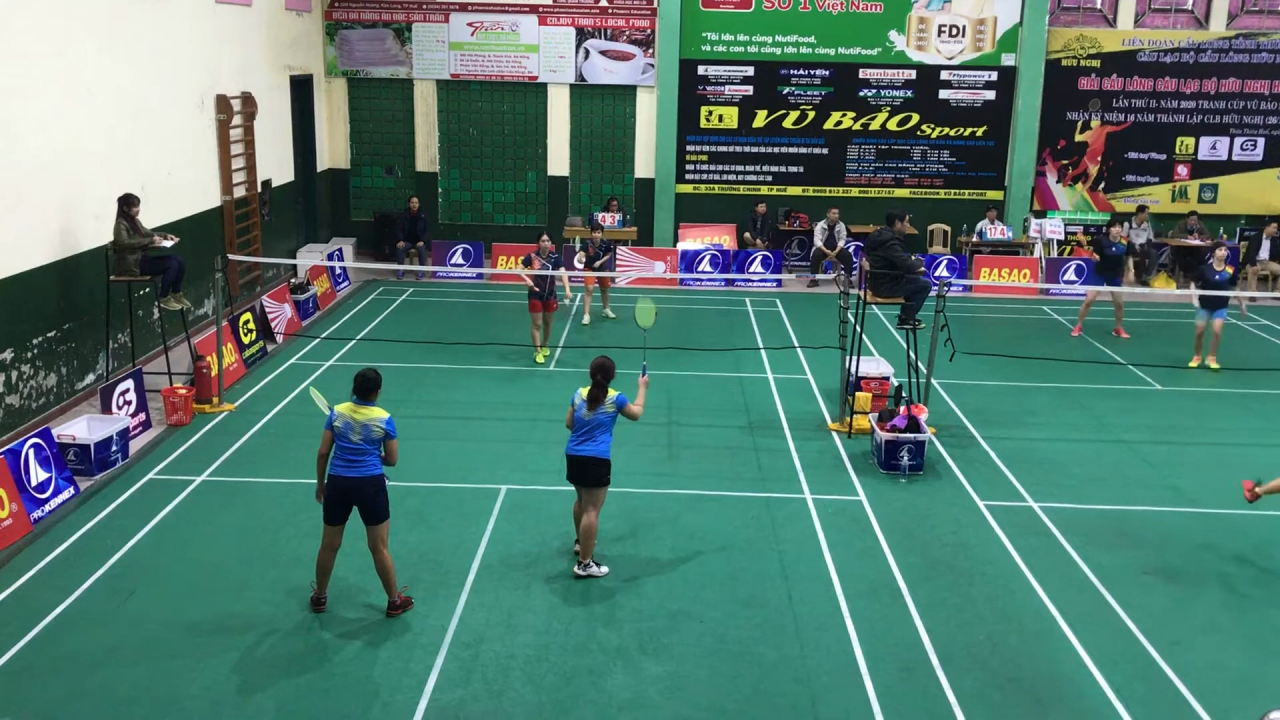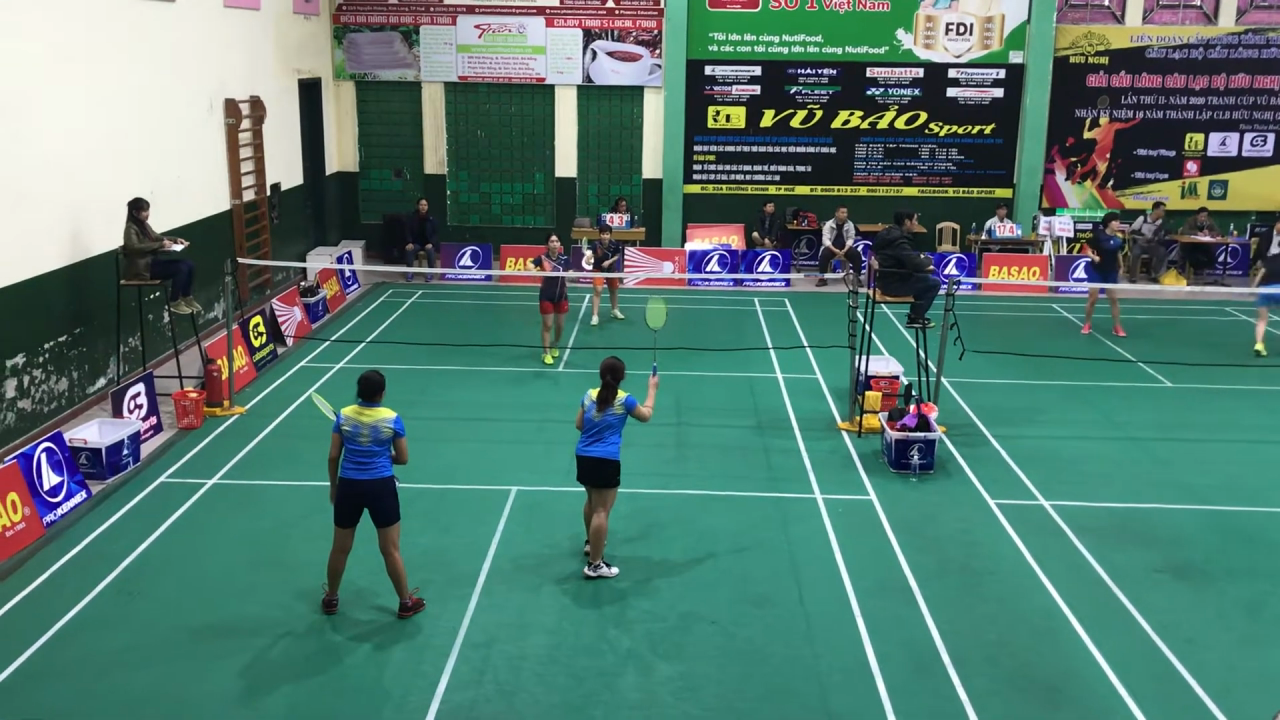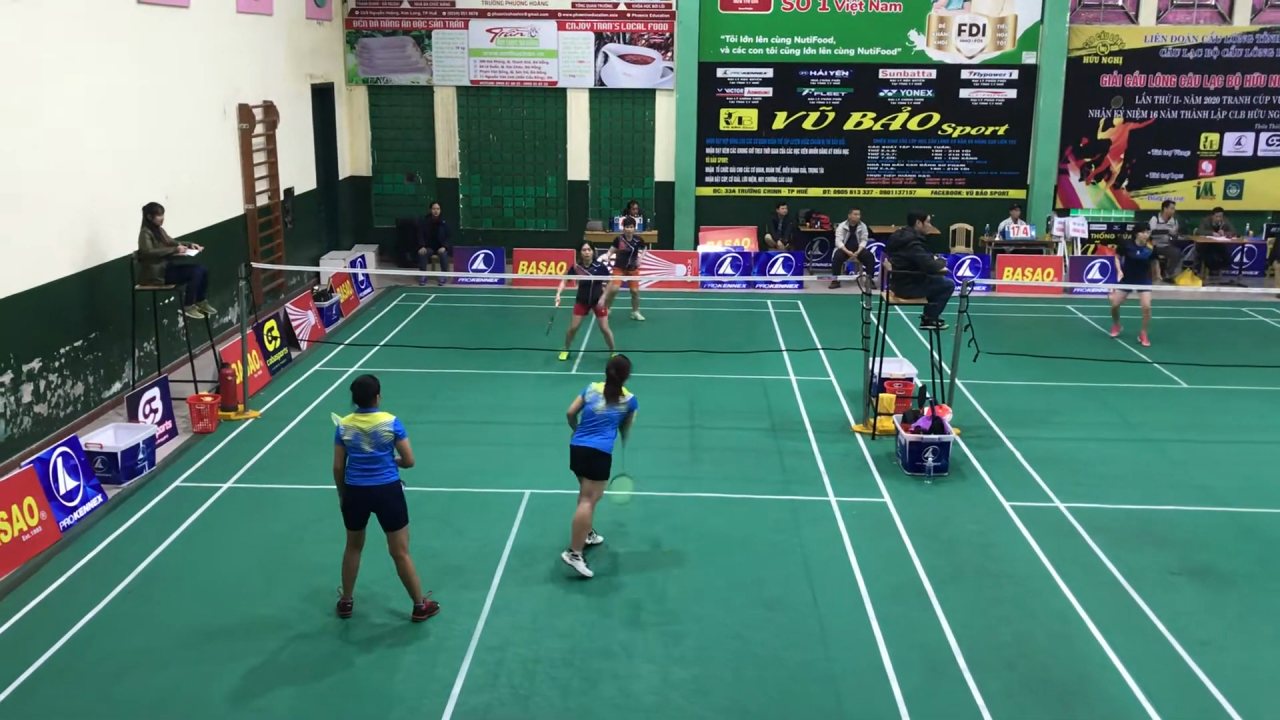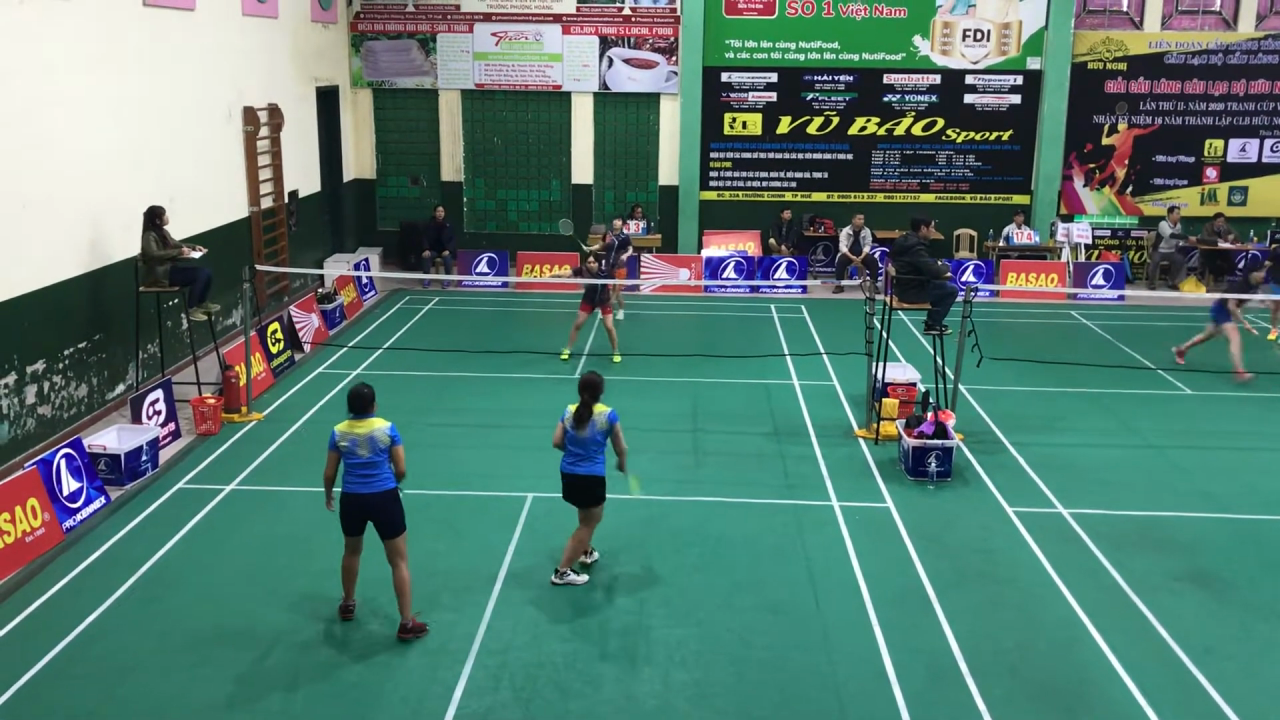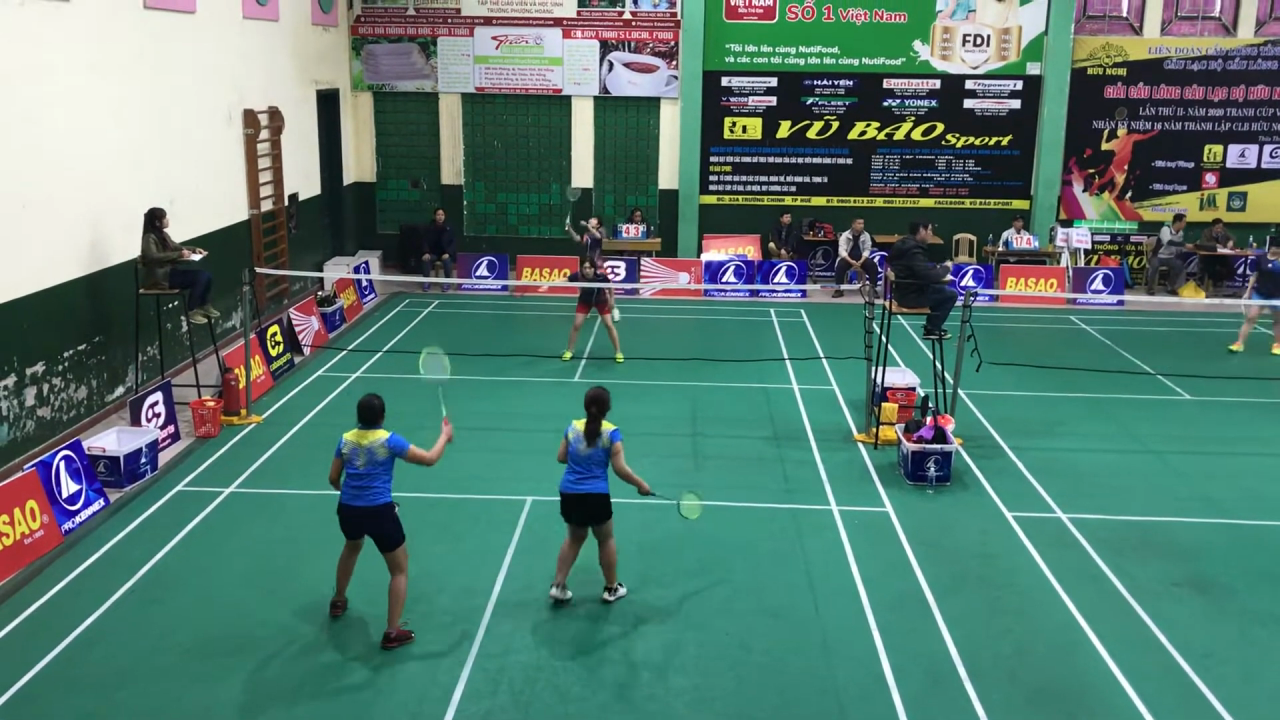
dt=0.7s
person 1, frame 1
left shoulder: (337, 412)
right shoulder: (384, 419)
left elbow: (323, 453)
right elbow: (392, 460)
left wrist: (320, 483)
left hip: (338, 484)
right hip: (370, 485)
left knee: (329, 545)
right knee: (380, 548)
left ankle: (319, 597)
right ankle: (394, 601)
person 1, frame 2
left shoulder: (343, 416)
right shoulder: (392, 419)
left elbow: (333, 456)
right elbow: (403, 458)
left wrist: (333, 486)
left hip: (348, 486)
right hip: (381, 487)
left knee: (340, 548)
right knee: (390, 550)
left ankle: (330, 598)
right ankle: (406, 603)
person 1, frame 3
left shoulder: (344, 426)
right shoulder: (391, 422)
left elbow: (338, 467)
right elbow: (409, 461)
left wrist: (342, 495)
left hip: (355, 493)
right hip: (387, 492)
left knee: (353, 548)
right knee: (401, 553)
left ankle: (346, 601)
right ankle: (420, 606)
person 1, frame 4
left shoulder: (339, 432)
right shoulder: (387, 429)
left elbow: (329, 473)
right elbow: (401, 471)
left wrist: (328, 495)
left hip: (352, 499)
right hip: (384, 498)
left knee: (352, 552)
right knee: (399, 561)
left ankle: (348, 604)
right ankle: (407, 623)
person 1, frame 5
left shoulder: (346, 440)
right shoulder: (389, 440)
left elbow: (333, 478)
right elbow: (428, 458)
right wrist: (445, 434)
left hip: (348, 510)
right hip: (379, 512)
left knee: (351, 549)
right knee: (399, 571)
left ankle: (338, 601)
right ankle: (392, 632)
person 2, frame 1
left shoulder: (579, 394)
right shoulder: (615, 398)
left elbow: (569, 423)
right elbow: (636, 413)
right wrist: (642, 388)
left hip: (573, 455)
right hip: (596, 459)
left knee: (582, 501)
right knee: (591, 510)
left ankle: (580, 541)
right ankle: (584, 563)
person 2, frame 2
left shoulder: (589, 395)
right shoulder: (624, 400)
left elbow: (579, 424)
right elbow: (646, 415)
right wrist: (652, 389)
left hip: (583, 456)
right hip: (605, 461)
left knee: (592, 502)
right knee: (601, 512)
left ankle: (591, 543)
right ankle: (595, 565)
person 2, frame 3
left shoulder: (591, 389)
right shoulder: (629, 399)
left elbow: (570, 413)
right elbow: (625, 428)
right wrist: (623, 442)
left hip: (577, 446)
right hip: (598, 452)
left knee: (587, 494)
right knee: (588, 501)
left ankle: (586, 533)
right ankle: (574, 553)
person 2, frame 4
left shoulder: (569, 412)
right shoulder: (608, 414)
left elbow: (557, 443)
right elbow: (620, 447)
right wrist: (622, 462)
left hip: (568, 473)
right hip: (592, 476)
left knee: (586, 514)
right knee: (588, 523)
left ankle: (586, 552)
right ankle: (562, 571)
person 2, frame 5
left shoulder: (573, 427)
right shoulder: (611, 432)
left elbow: (561, 458)
right elbow: (620, 469)
right wrist: (641, 484)
left hip: (569, 494)
right hip: (596, 496)
left knee: (575, 538)
right knee: (606, 539)
left ankle: (558, 586)
right ankle: (611, 588)
